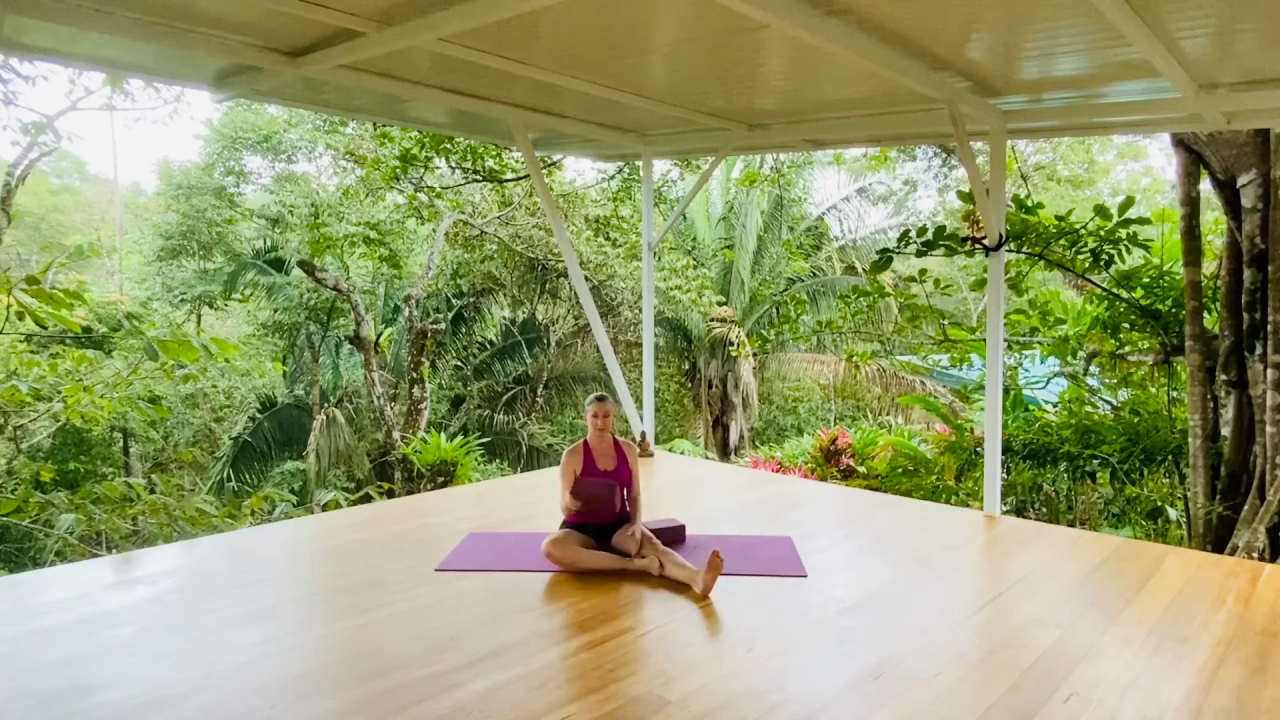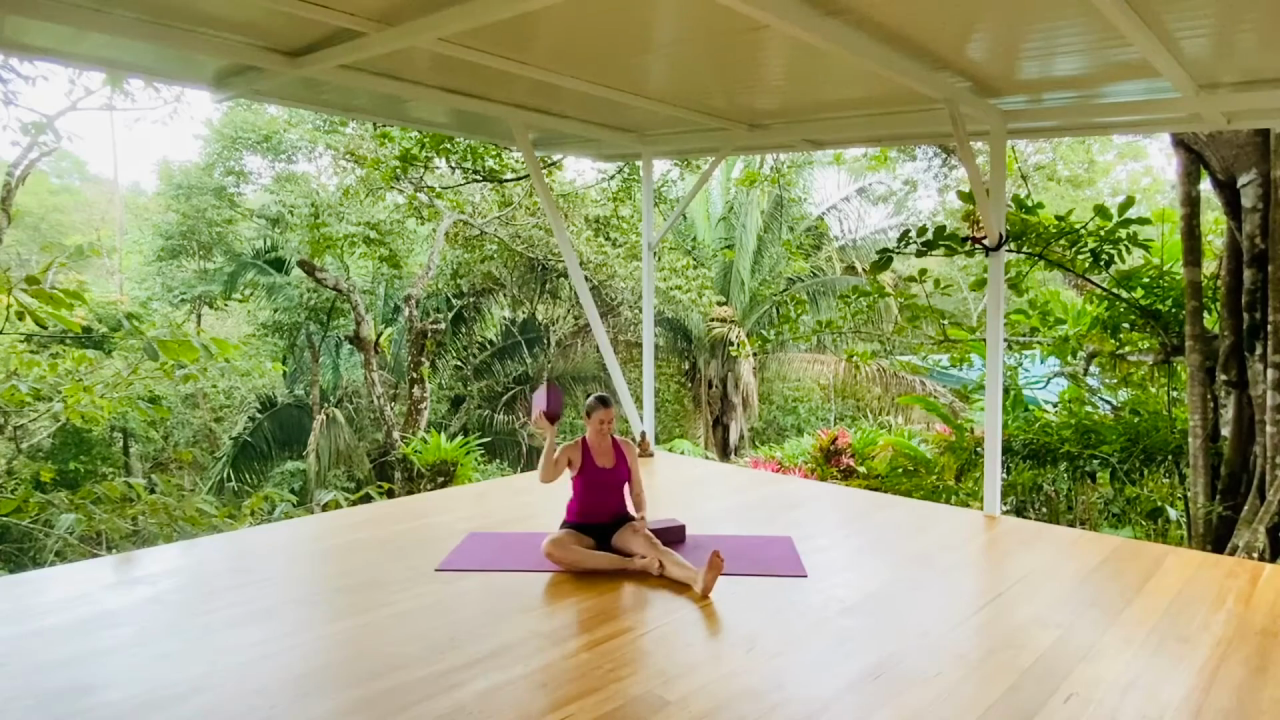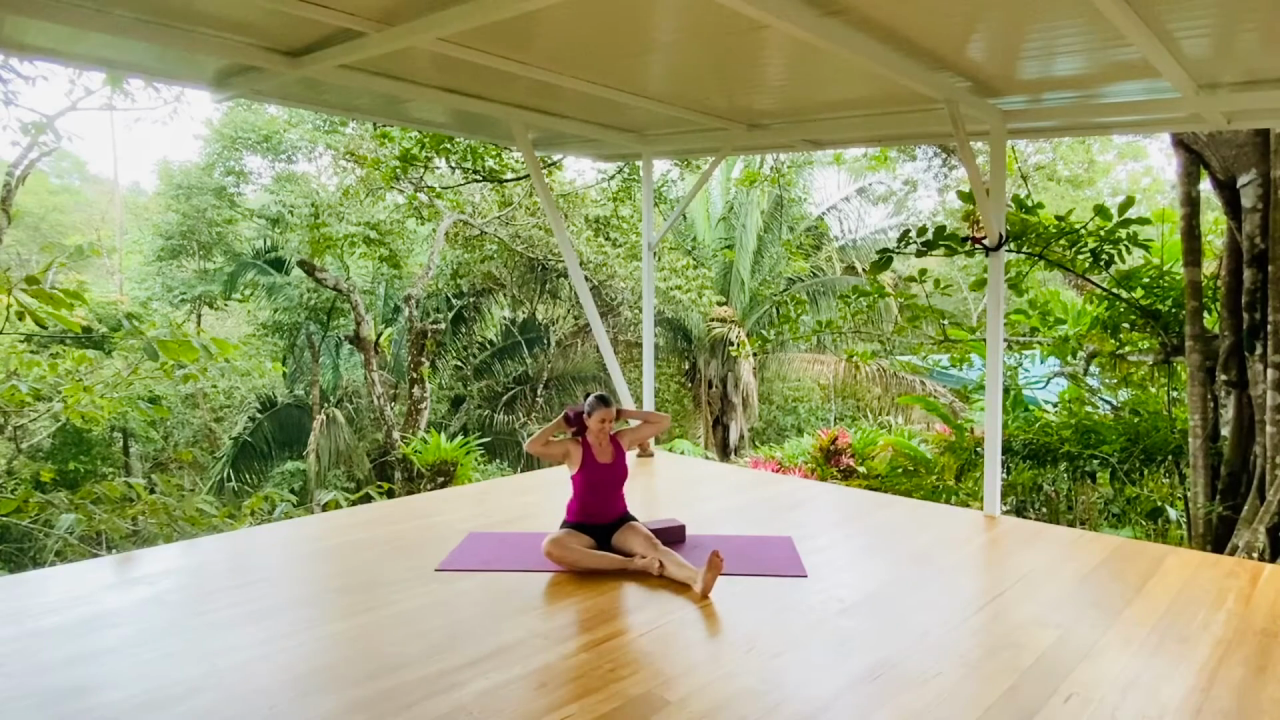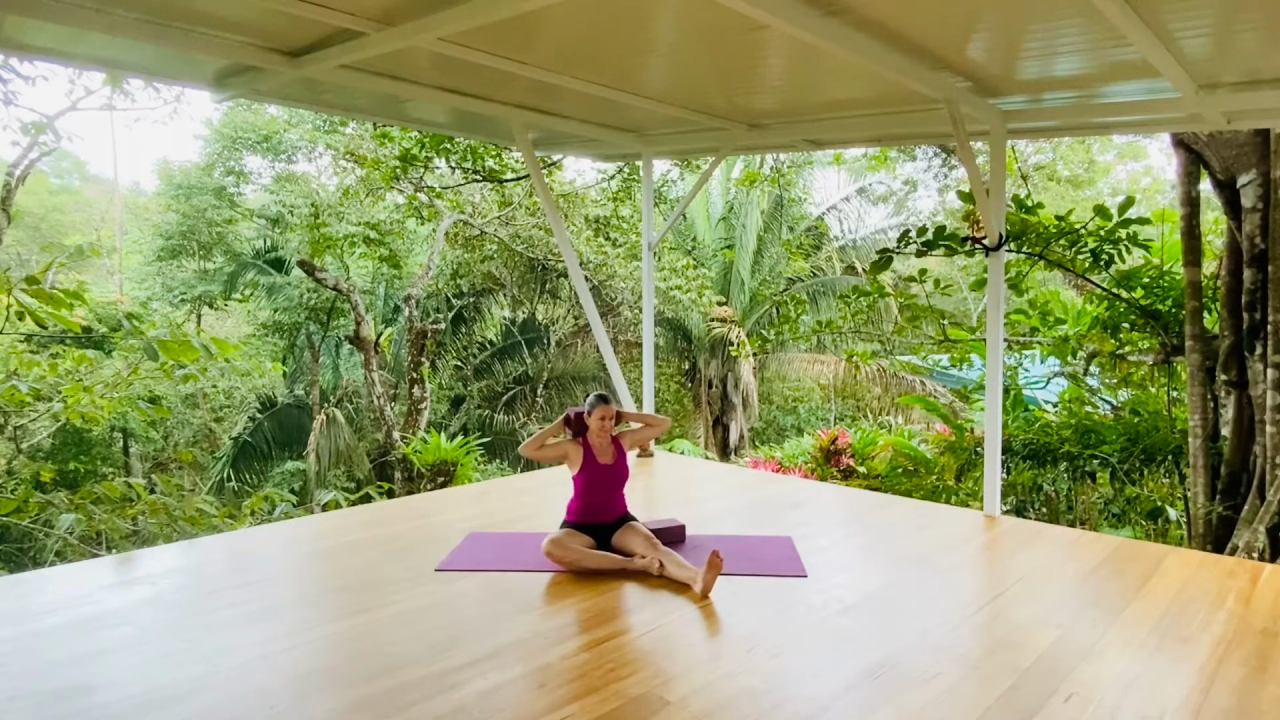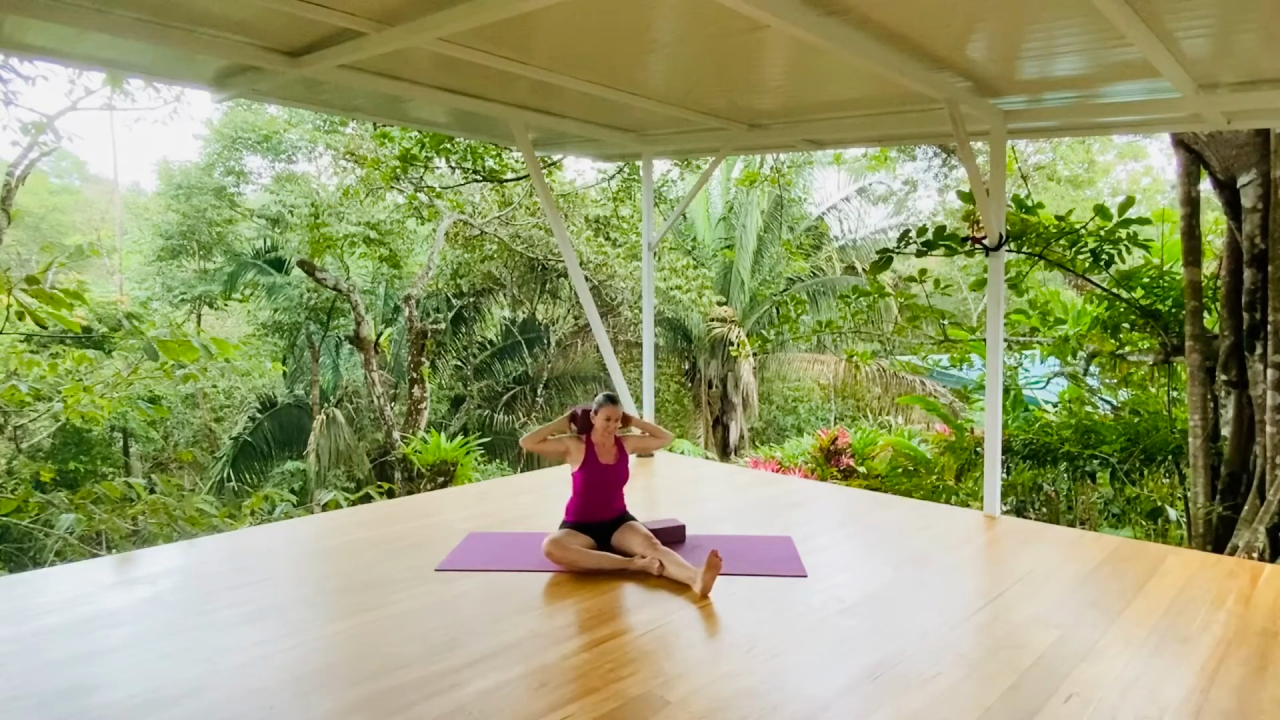
dt=1s
person 1, frame 1
left shoulder: (628, 450)
right shoulder: (573, 455)
left elbow: (634, 496)
right elbow: (566, 509)
left wrist: (636, 525)
right wrist: (570, 502)
left hip: (617, 524)
right hip: (581, 528)
left knee: (651, 545)
right knee: (551, 548)
left ankle: (696, 579)
right ankle: (633, 564)
person 1, frame 2
left shoulder: (626, 448)
right shoulder: (572, 450)
left elbow: (637, 492)
right elbow: (545, 477)
left wrist: (641, 512)
right wrist: (551, 436)
left hip: (618, 523)
right hip: (581, 527)
left knee: (652, 545)
right knee: (551, 547)
left ankle: (697, 579)
right ankle: (632, 564)
person 1, frame 3
left shoulder: (622, 440)
right shoulder: (573, 448)
left elbow: (663, 421)
right elbow: (532, 446)
left wrist: (624, 414)
right wrist: (559, 423)
left hip: (619, 522)
right hip: (581, 527)
left knee: (652, 544)
right knee: (551, 547)
left ankle: (696, 578)
right ankle: (632, 563)
person 1, frame 4
left shoulder: (623, 441)
right shoulder: (573, 448)
left elbow: (664, 423)
right elbow: (526, 450)
left wrist: (624, 416)
right wrist: (559, 425)
left hip: (619, 522)
right hip: (581, 526)
left knee: (652, 544)
right knee: (551, 547)
left ankle: (696, 578)
right ankle: (632, 563)
person 1, frame 5
left shoulder: (626, 444)
right shoulder: (575, 446)
left elbow: (667, 438)
right elbow: (527, 442)
left wrist: (632, 421)
right wrist: (563, 421)
left hip: (618, 521)
right hip: (580, 526)
left knee: (651, 544)
right knee: (551, 547)
left ankle: (695, 578)
right ankle: (631, 563)
